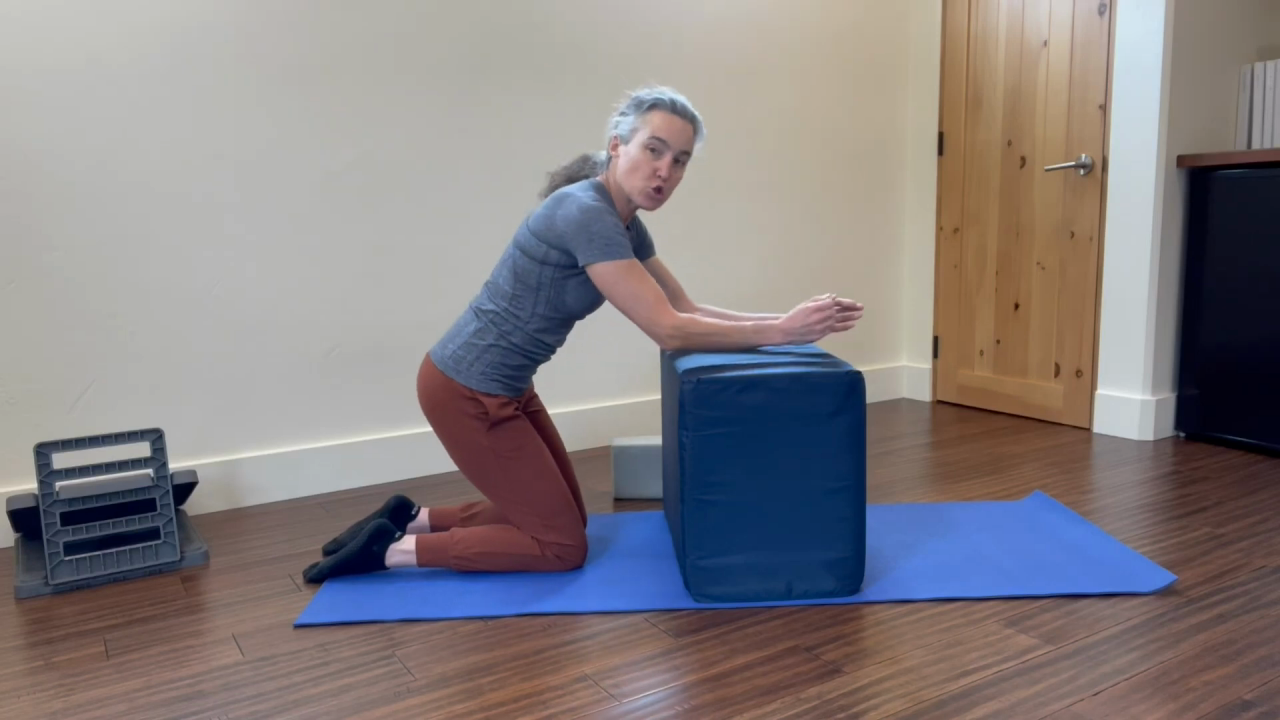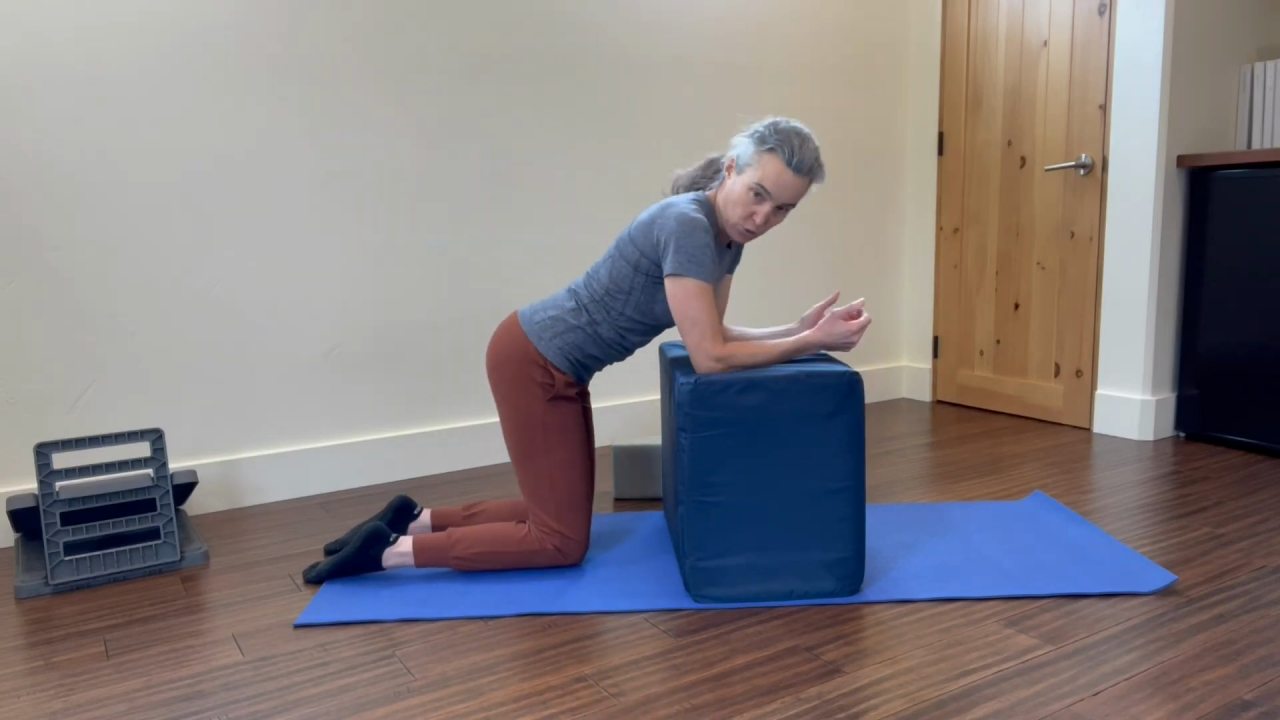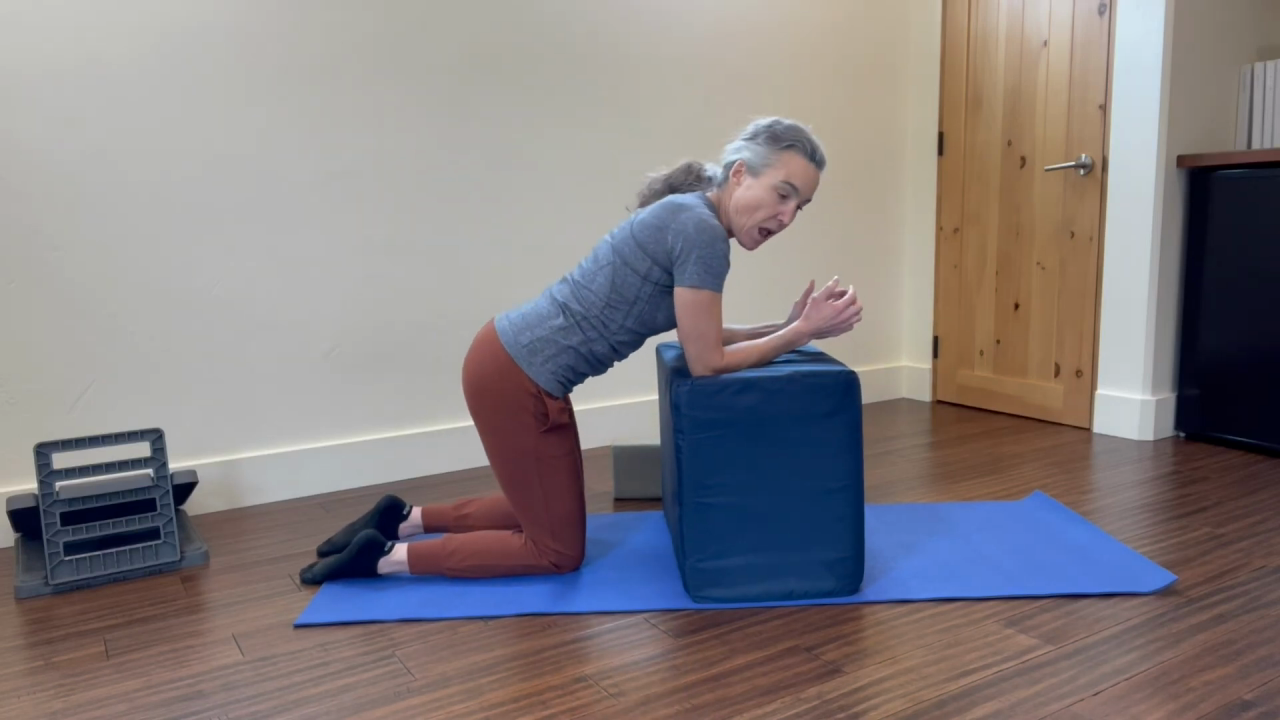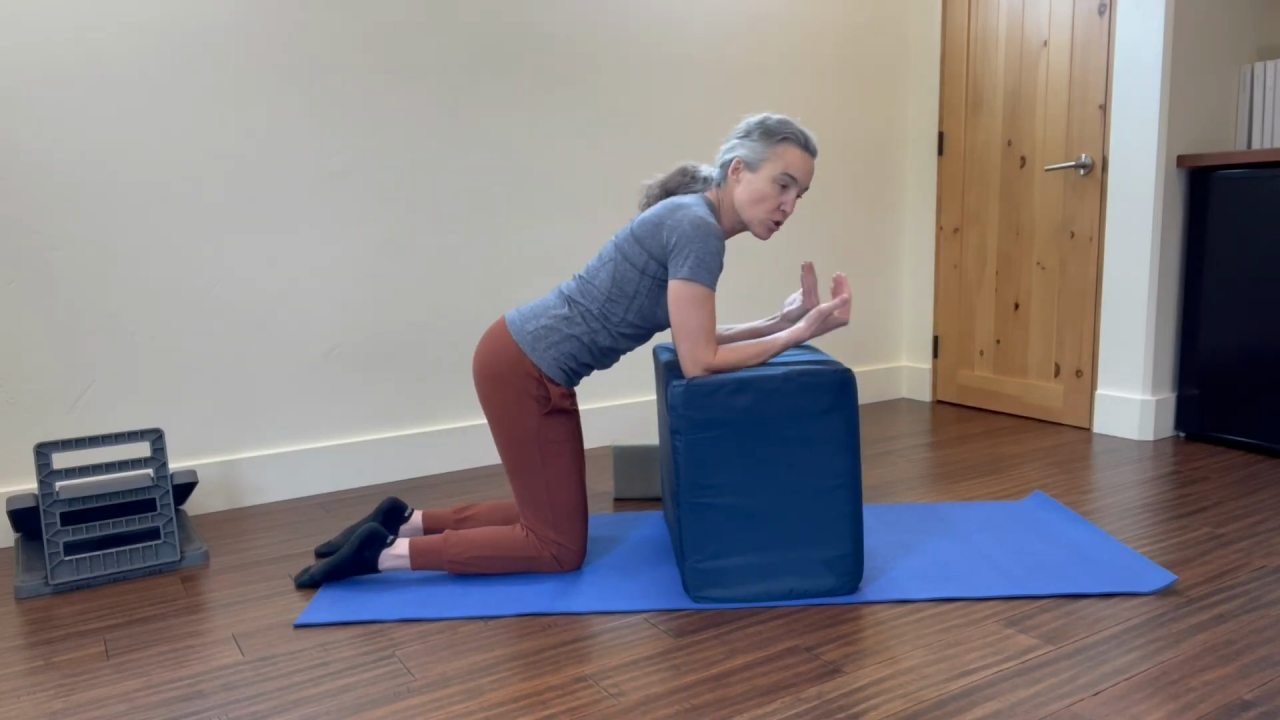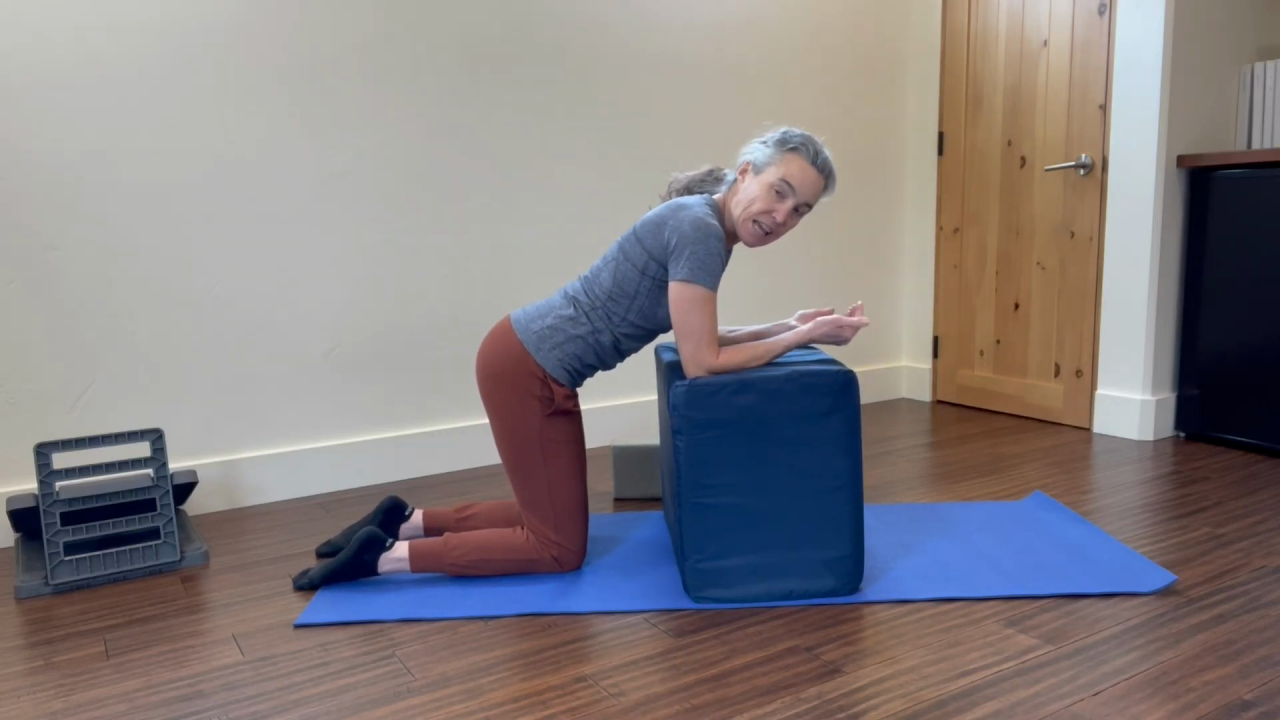
dt=1s
person 1, frame 1
left shoulder: (623, 225)
right shoulder: (585, 214)
left elbow: (684, 311)
right elbow: (668, 331)
left wrist: (786, 321)
right wrist: (778, 333)
left hip: (501, 387)
right hip: (465, 392)
left knee: (561, 516)
right knee: (563, 544)
left ankle: (412, 519)
right ankle: (392, 549)
person 1, frame 2
left shoulder: (729, 234)
right shoulder: (686, 225)
left elbow: (711, 335)
right elbow: (709, 359)
left wrist: (797, 330)
right wrist: (813, 343)
left hip: (558, 365)
right hip: (532, 360)
left knee: (559, 516)
right knee: (561, 540)
left ankle: (412, 518)
right ankle: (389, 549)
person 1, frame 3
left shoulder: (688, 216)
right shoulder: (701, 231)
left elbow: (699, 338)
right elbow: (707, 365)
left wrist: (789, 326)
right wrist: (803, 333)
left hip: (511, 360)
right hip: (515, 380)
left knee: (546, 513)
right knee: (558, 551)
left ankle: (403, 519)
right ankle: (384, 556)
person 1, frame 4
left shoulder: (694, 219)
right shoulder: (697, 228)
left elbow: (695, 338)
right elbow: (698, 364)
left wrist: (782, 320)
right wrist: (800, 334)
left hip: (523, 359)
right hip: (523, 370)
left knee: (550, 519)
right knee: (559, 548)
left ankle: (404, 521)
right ankle: (383, 553)
person 1, frame 5
left shoulder: (709, 226)
right shoulder: (699, 229)
left elbow: (698, 340)
right elbow: (701, 364)
left wrist: (788, 327)
right wrist: (803, 338)
left hip: (529, 361)
right hip: (525, 369)
left knee: (552, 519)
right knee: (560, 549)
left ankle: (402, 520)
right ankle: (382, 556)
